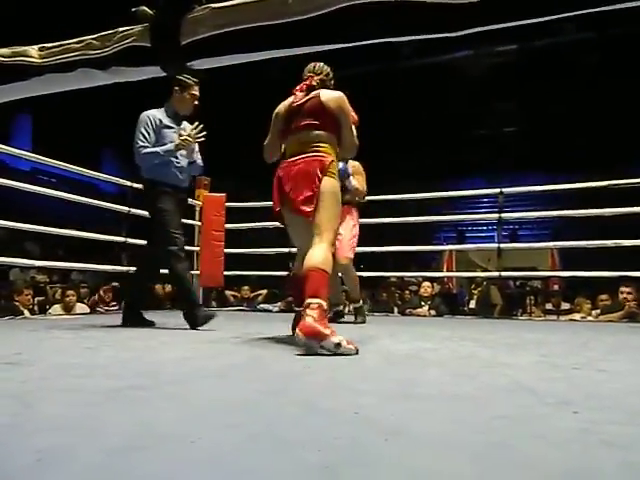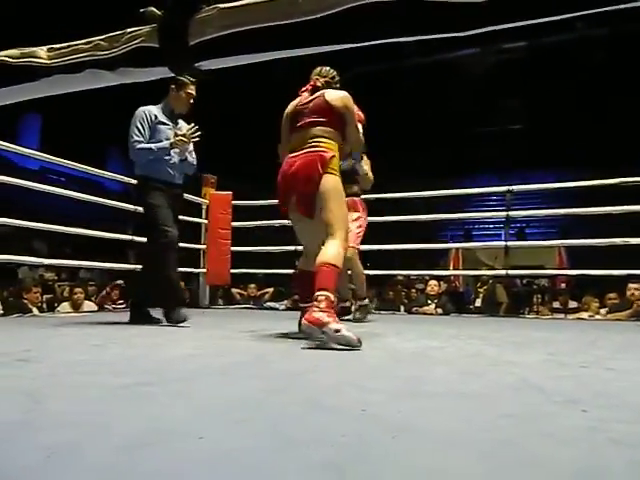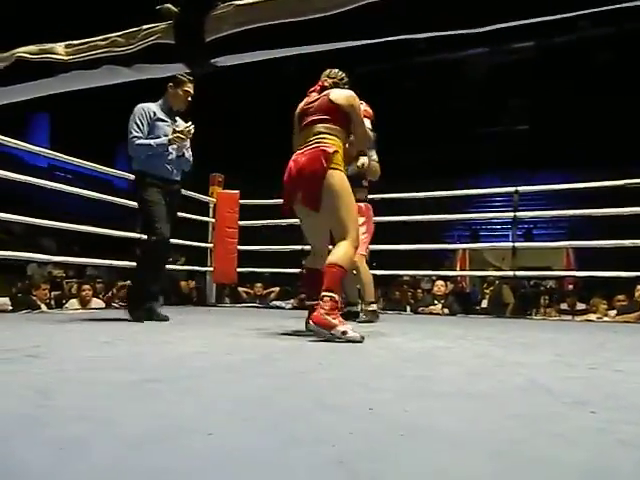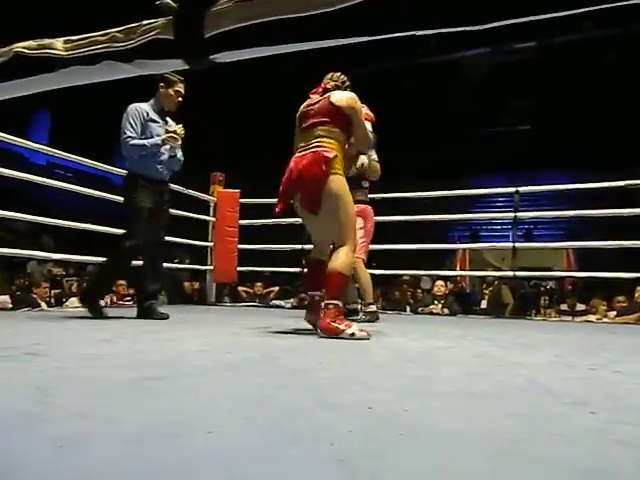
dt=0.1s
person 1, frame 1
left shoulder: (285, 106)
right shoulder: (335, 98)
left elbow: (269, 154)
right elbow: (349, 150)
right wrist: (350, 124)
left hip: (286, 177)
right hip: (316, 172)
left knee: (304, 250)
right knee: (323, 242)
left ankle: (304, 317)
right ankle: (313, 318)
person 1, frame 2
left shoulder: (293, 106)
right shoulder: (341, 97)
left elbow: (283, 153)
right elbow: (356, 148)
right wrist: (356, 123)
left hip: (291, 172)
right hip: (319, 168)
left knee: (310, 248)
right knee: (335, 239)
left ankle: (309, 311)
right ankle: (322, 310)
person 1, frame 3
left shoulder: (304, 104)
right shoulder: (346, 96)
right elbow: (364, 142)
right wrist: (365, 121)
left hip: (297, 169)
right hip: (324, 166)
left knee: (319, 248)
right knee: (348, 238)
left ankle: (316, 312)
right ankle: (327, 311)
person 1, frame 4
left shoulder: (306, 105)
right shoulder: (347, 98)
right elbow: (365, 144)
right wrist: (365, 122)
left hip: (298, 171)
right hip: (323, 169)
left knee: (322, 242)
right knee: (347, 243)
left ankle: (314, 306)
right ankle: (331, 317)
person 2, frame 1
left shoulder: (189, 129)
right shoulder: (151, 118)
left elbow: (197, 170)
right elbow: (141, 155)
left wrist: (191, 152)
right wrist: (174, 147)
left hip: (179, 194)
right hip: (159, 191)
left knee: (155, 252)
right knee: (174, 246)
left ankle: (132, 310)
right ankle: (192, 310)
person 2, frame 2
left shoulder: (184, 127)
right shoulder: (147, 114)
left elbow: (190, 169)
right elbow: (136, 150)
left wrist: (184, 151)
right wrist: (168, 145)
left hip: (174, 191)
right hip: (152, 187)
left knee: (157, 248)
right knee: (168, 238)
left ankle: (140, 307)
right ankle: (172, 303)
person 2, frame 3
left shoulder: (185, 123)
right shoulder: (145, 111)
left elbow: (188, 163)
right elbow: (134, 146)
left wrist: (182, 149)
right wrist: (168, 140)
left hip: (173, 187)
right hip: (151, 184)
left knee: (161, 241)
right knee: (159, 235)
left ankle: (146, 302)
right ankle: (140, 299)
person 2, frame 4
left shoulder: (171, 124)
right shoulder: (138, 111)
left elbow: (176, 166)
right elbow: (128, 146)
left wrist: (175, 148)
right wrist: (160, 141)
left hip: (161, 188)
right hip: (139, 184)
left knee: (155, 245)
right knee: (134, 241)
left ankle: (147, 303)
right ankle: (93, 294)
person 3, frame 1
left shoulder: (353, 166)
left elbow: (361, 194)
left wrist: (348, 179)
left hip: (346, 214)
left knee: (343, 261)
left ankle: (357, 305)
right ankle: (337, 309)
person 3, frame 2
left shoulder: (359, 157)
left elbow: (368, 183)
left wrist: (358, 161)
left hip: (353, 207)
left knee: (349, 253)
left ankle: (362, 302)
right ankle: (344, 303)
person 3, frame 3
left shoulder: (363, 161)
left elbow: (374, 175)
left wrist: (369, 147)
left hip: (360, 211)
left knee: (357, 258)
left ankle: (371, 307)
right ankle: (352, 307)
person 3, frame 4
left shoulder: (363, 161)
left elbow: (375, 175)
left wrist: (369, 147)
left hip: (360, 212)
left knee: (355, 260)
left ankle: (370, 308)
right ankle: (351, 305)
